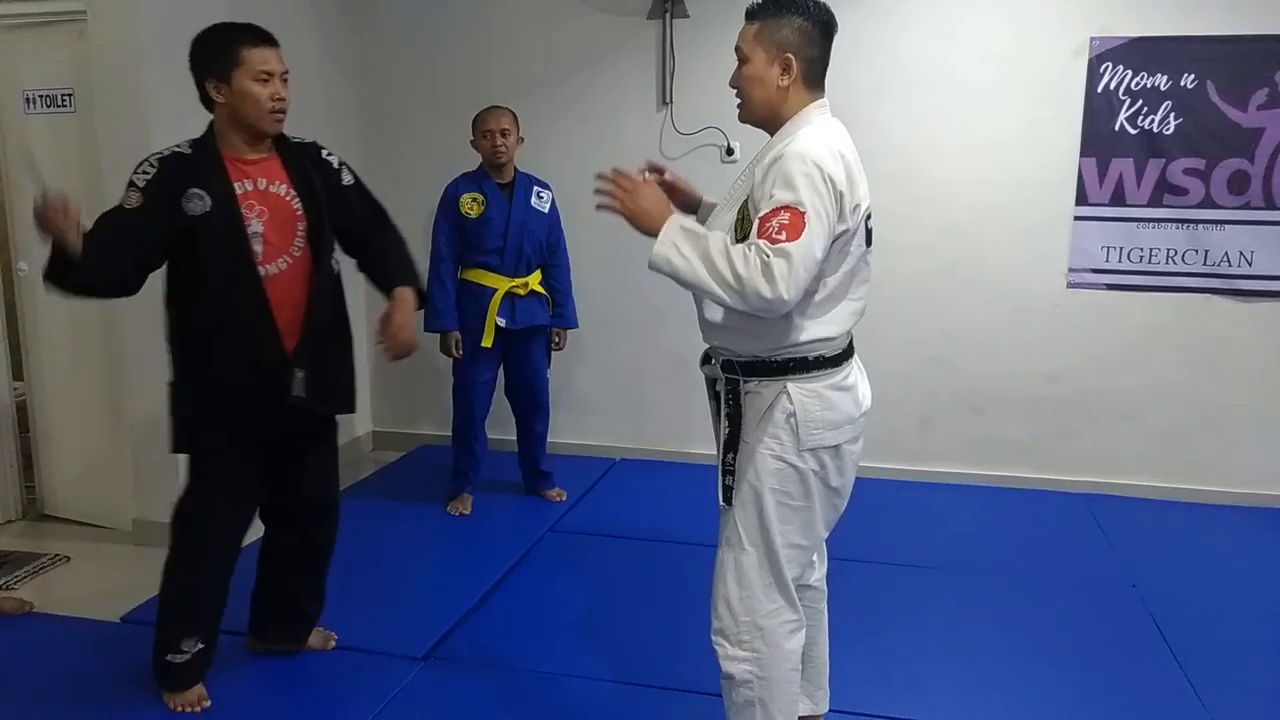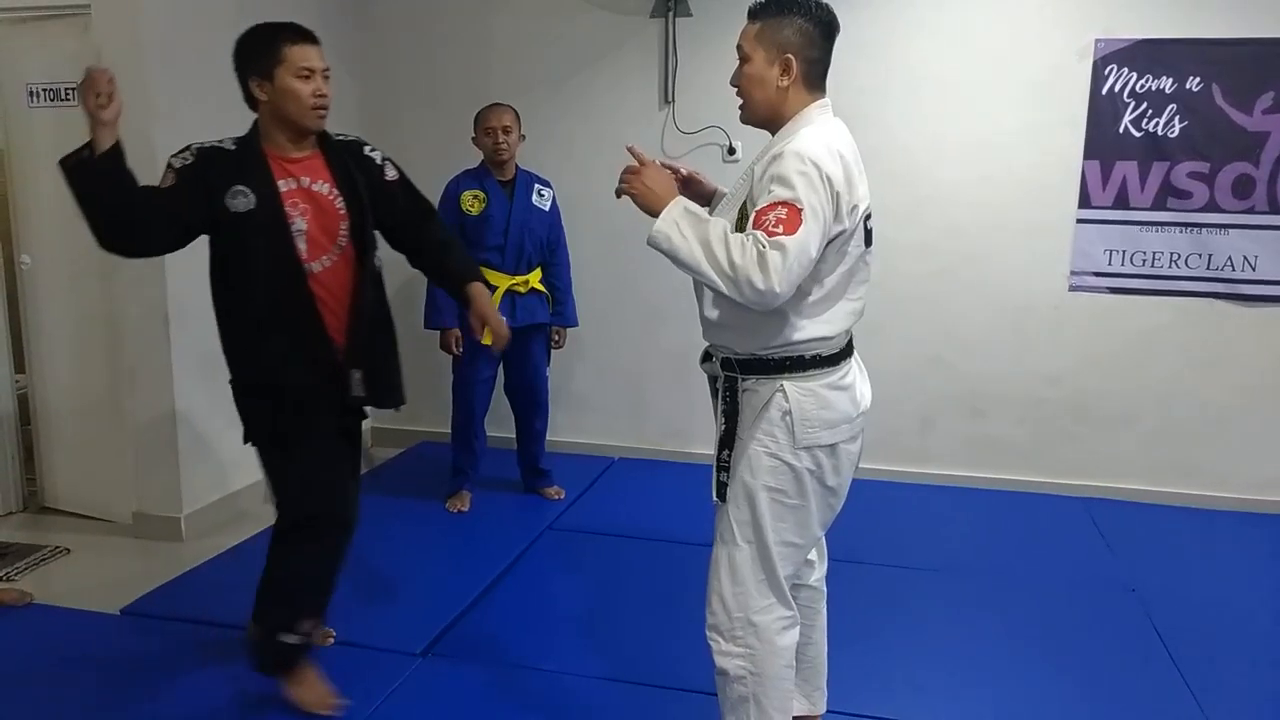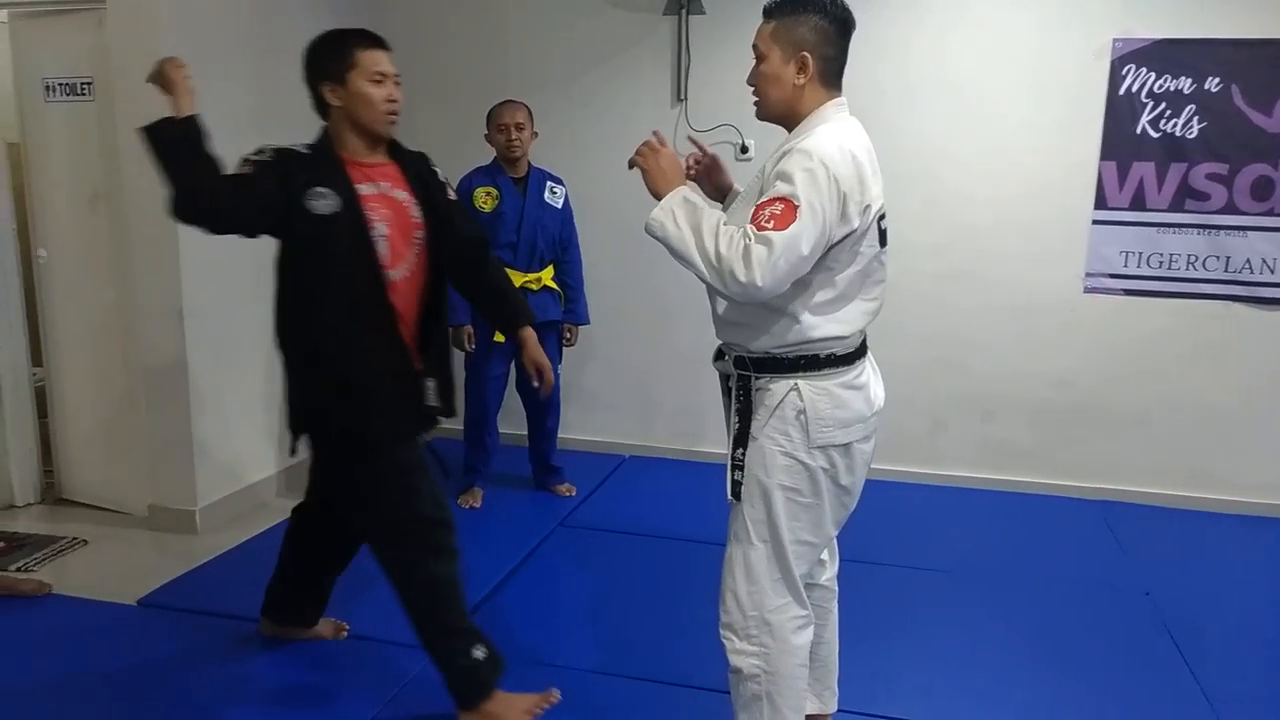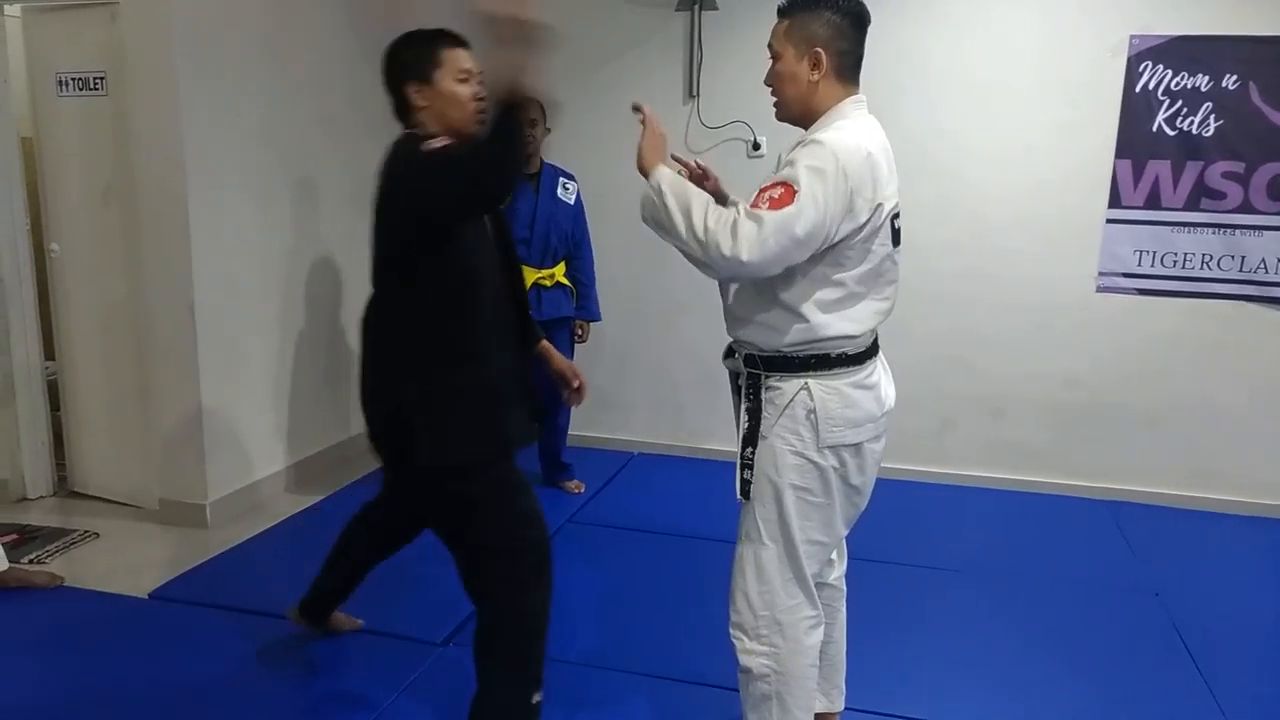
dt=0.2s
person 1, frame 1
left shoulder: (805, 157)
right shoulder: (805, 146)
left elbow: (774, 281)
left wrist: (665, 230)
right wrist: (697, 210)
left hip: (790, 406)
right hip: (796, 396)
left knee: (754, 602)
right knee: (793, 576)
person 1, frame 2
left shoulder: (803, 156)
right shoulder: (811, 145)
left elbow: (764, 274)
left wrist: (671, 211)
right wrist: (710, 201)
left hip: (788, 403)
right hip: (798, 392)
left knee: (749, 599)
right knee: (792, 572)
person 1, frame 3
left shoulder: (818, 155)
right shoulder: (831, 144)
left elbow: (754, 269)
left wrist: (675, 196)
right wrist: (727, 197)
left hip: (800, 402)
right hip: (814, 390)
left knee: (762, 599)
right knee: (805, 572)
person 1, frame 4
left shoulder: (833, 153)
right shoulder: (849, 142)
left elbow: (742, 249)
right elbow: (778, 244)
left wrist: (660, 175)
right wrist: (720, 201)
left hip: (810, 401)
right hip: (826, 390)
left knee: (772, 599)
right knee: (814, 571)
person 2, frame 1
left shoulder: (315, 164)
right shoulder: (176, 176)
left elbow: (372, 231)
right elbow: (120, 258)
left wrist: (401, 293)
right wrist: (71, 246)
left hip: (307, 382)
right hip: (228, 390)
left knee: (310, 514)
right knee: (211, 529)
left ankle: (282, 624)
right ankle: (180, 663)
person 2, frame 2
left shoulder: (356, 161)
right shoulder: (218, 170)
left elbow: (419, 228)
right elbow: (135, 230)
left wrist: (472, 287)
right wrist: (104, 141)
left hip: (347, 372)
right hip: (280, 380)
left knee: (329, 508)
right knee: (320, 512)
left ankle: (286, 622)
right ankle: (285, 655)
person 2, frame 3
left shoulder: (418, 173)
right shoulder: (295, 174)
left elbow: (469, 257)
right elbow: (209, 204)
left wrist: (521, 327)
right wrist: (182, 112)
left hip: (399, 381)
right hip: (347, 387)
left knee: (338, 504)
right knee: (420, 528)
left ankle: (288, 611)
person 2, frame 4
left shoulder: (463, 169)
right shoulder: (422, 163)
left elbow: (492, 278)
right elbow: (493, 164)
left wrist: (539, 348)
right wrist: (515, 73)
left hip: (434, 389)
right hip: (439, 395)
left knee: (406, 505)
right knee: (514, 550)
left ankle: (318, 605)
person 3, frame 1
left shoulder: (540, 193)
right shoulder: (458, 192)
left elbow: (557, 261)
right elbow: (443, 263)
left wrist: (561, 318)
right wrist: (446, 323)
left hip: (530, 314)
right hip: (477, 315)
left knee: (533, 401)
right knee: (471, 404)
left ankle: (538, 477)
right ankle: (463, 486)
person 3, frame 2
left shoulder: (541, 192)
right shoulder: (459, 189)
left elbow: (557, 259)
left wrist: (561, 316)
right wrist: (446, 319)
left hip: (530, 311)
left knee: (533, 399)
right knee: (470, 401)
left ankle: (536, 475)
right ankle: (461, 484)
person 3, frame 3
left shoulder: (553, 189)
right shoulder: (473, 186)
left elbow: (569, 257)
left wrist: (572, 314)
right wrist: (460, 317)
left hip: (542, 309)
left knee: (544, 396)
right knee: (483, 398)
left ankle: (548, 472)
right ankle: (473, 480)
person 3, frame 4
left shoulder: (565, 185)
left elbow: (580, 253)
left wrist: (584, 311)
left hip: (554, 304)
left knee: (555, 392)
left ankle: (557, 468)
